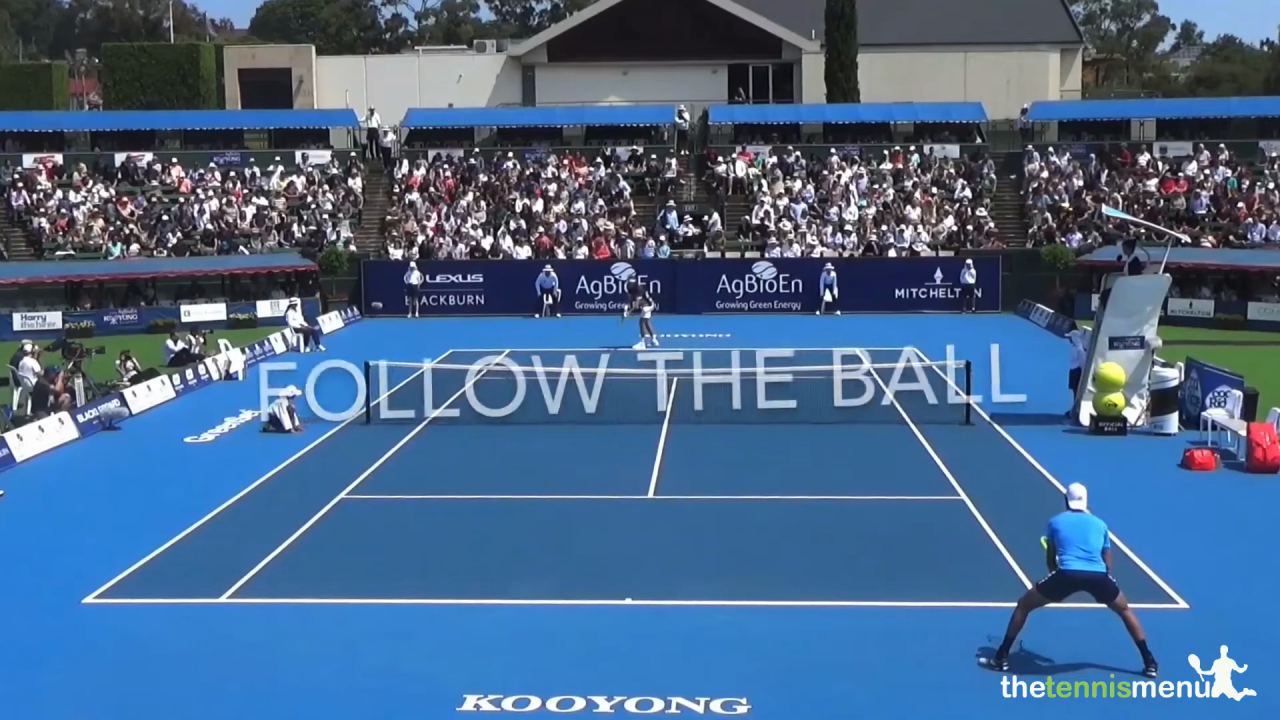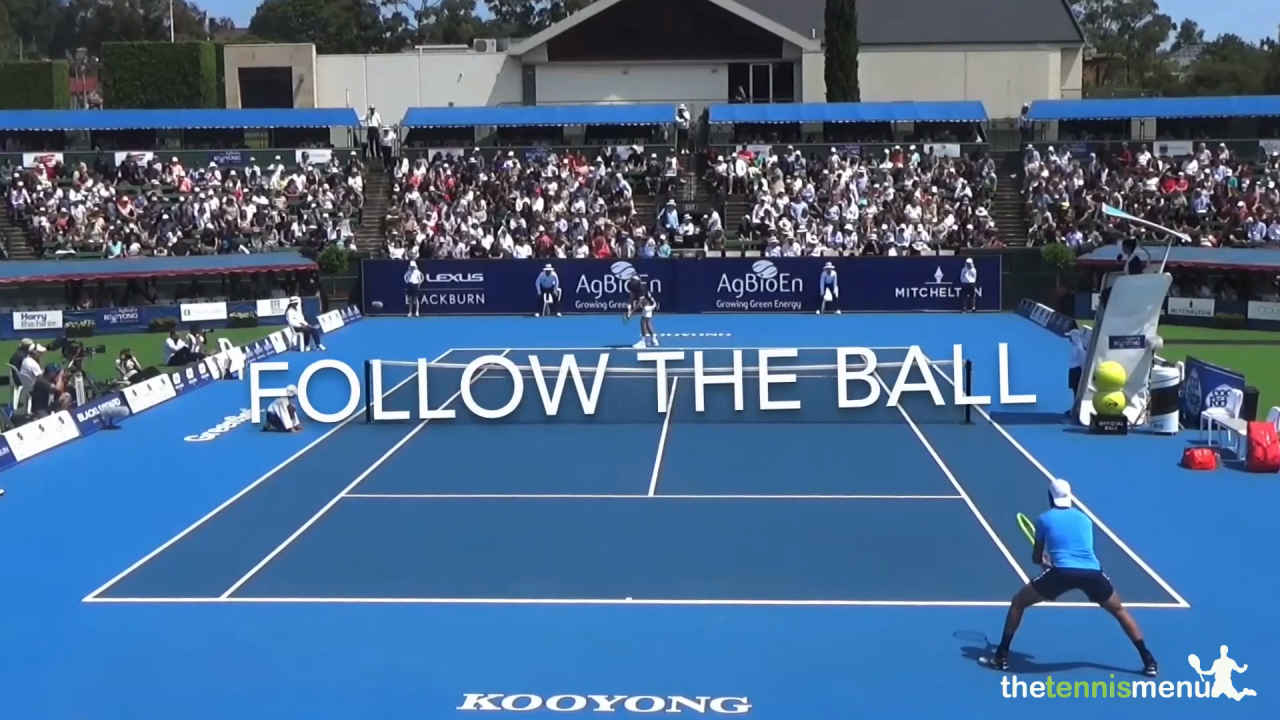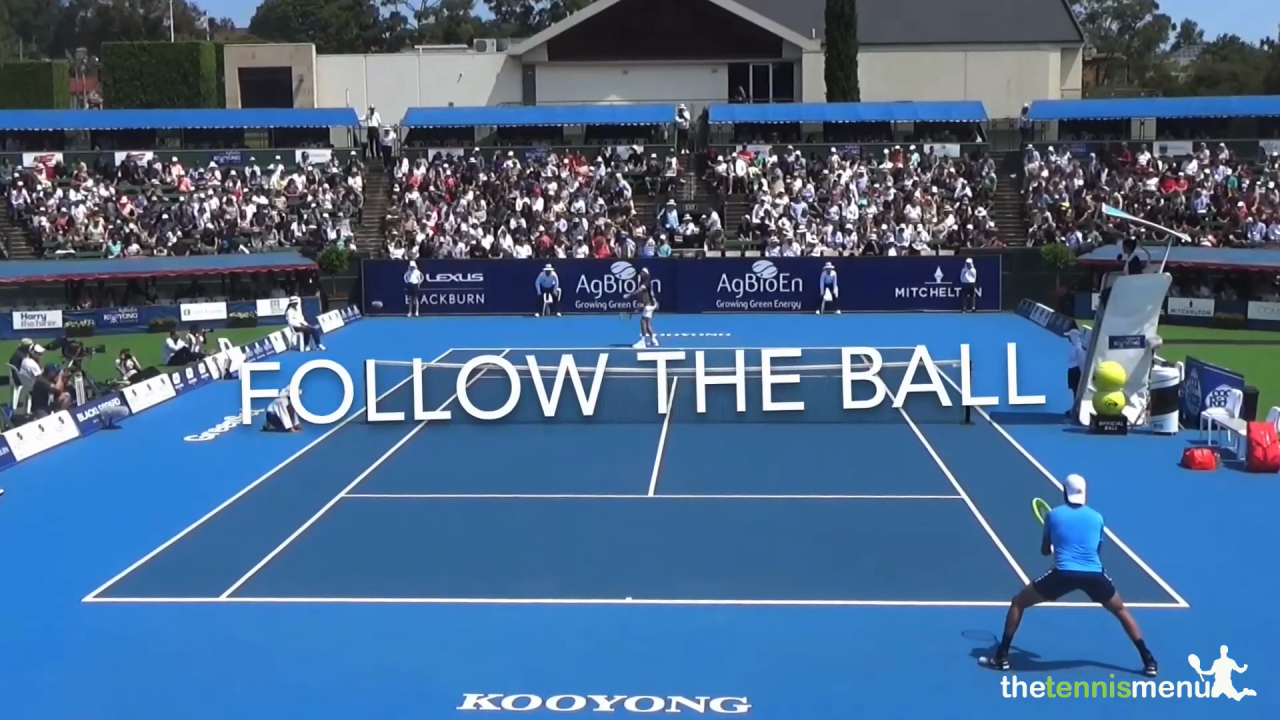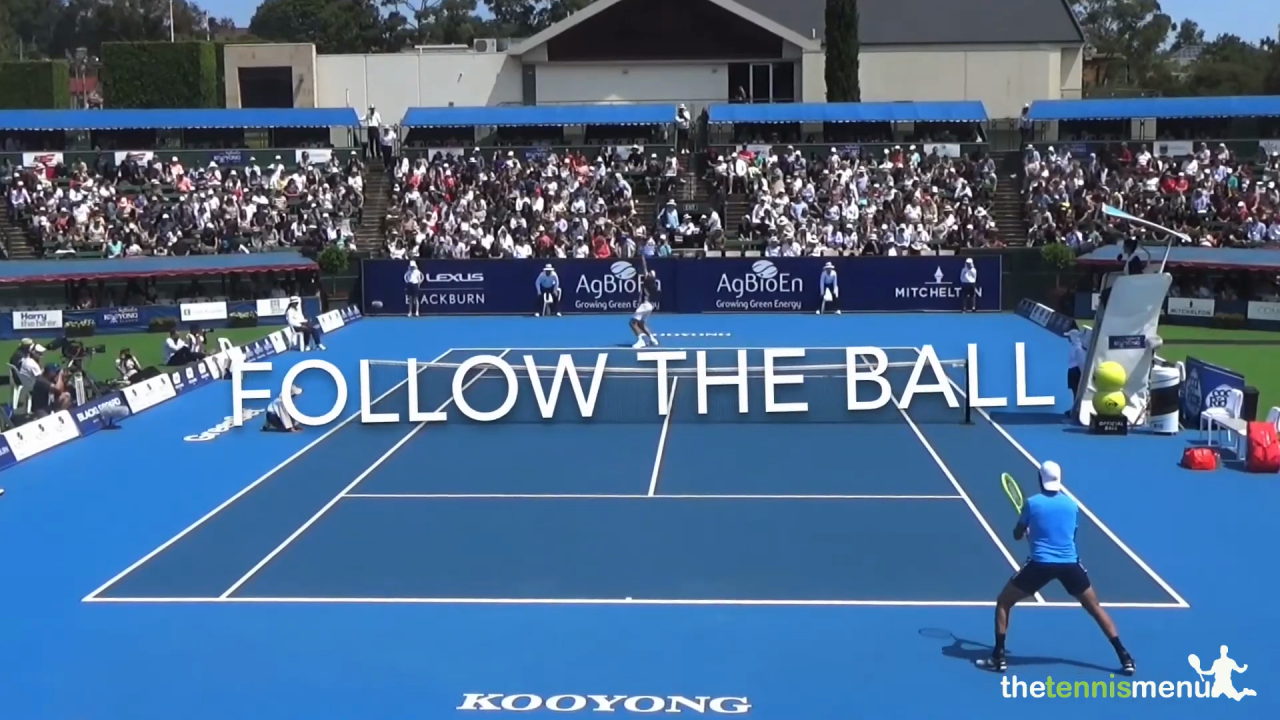
dt=0.5s
person 1, frame 1
left shoulder: (1055, 522)
right shoulder: (1100, 524)
left elbow: (1051, 562)
right elbow: (1108, 564)
left hip: (1067, 574)
right hip: (1098, 575)
left knee: (1023, 606)
right knee: (1125, 611)
left ankle: (1001, 658)
right ankle: (1149, 663)
person 1, frame 2
left shoulder: (1044, 519)
right shoulder: (1085, 519)
left elbow: (1037, 558)
left wrist: (1047, 562)
left hip: (1062, 572)
right hip: (1092, 572)
left knee: (1018, 603)
right knee: (1119, 611)
left ankle: (1001, 656)
right ankle: (1149, 662)
person 1, frame 3
left shoulder: (1054, 515)
right shoulder: (1096, 518)
left elbow: (1045, 550)
left hip: (1063, 573)
right hip: (1093, 574)
left knee: (1018, 603)
right knee: (1121, 611)
left ankle: (1001, 656)
right ankle: (1148, 662)
person 1, frame 4
left shoulder: (1032, 503)
right shoulder: (1072, 504)
left elbow: (1018, 535)
left hip: (1040, 564)
right hip: (1069, 564)
left knee: (1004, 602)
right knee: (1095, 609)
left ankle: (998, 657)
right ankle: (1125, 659)
